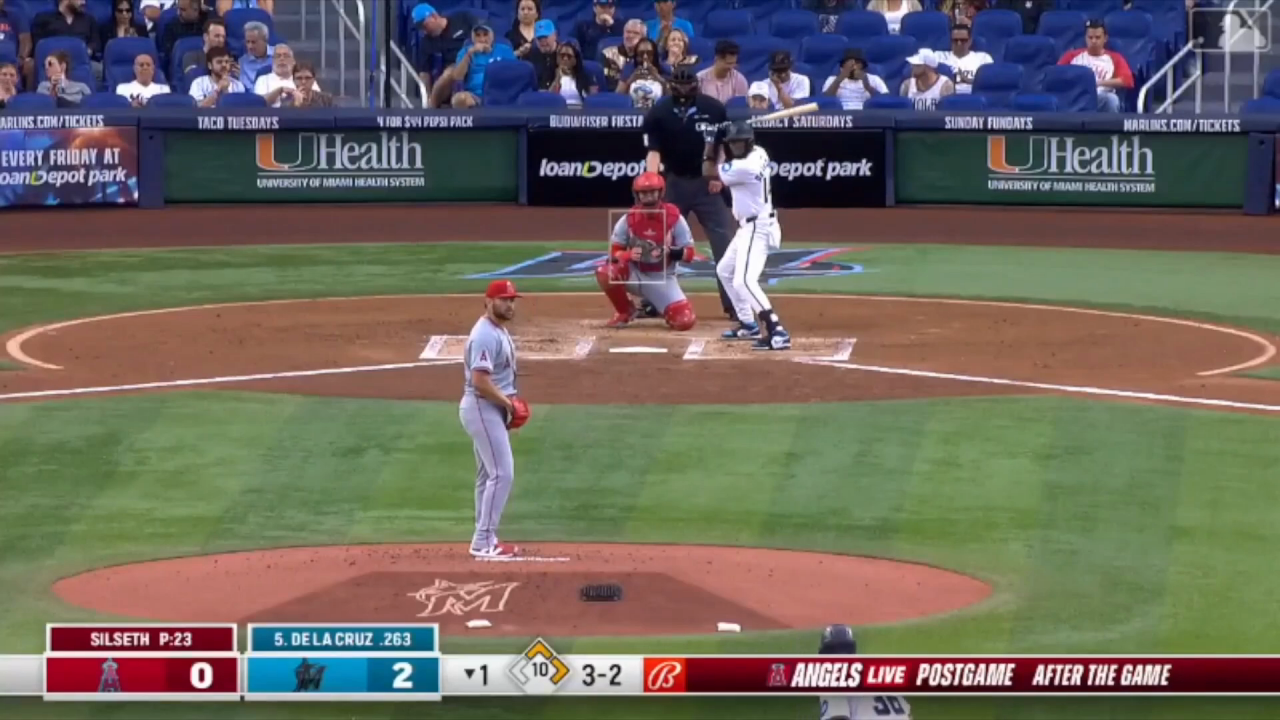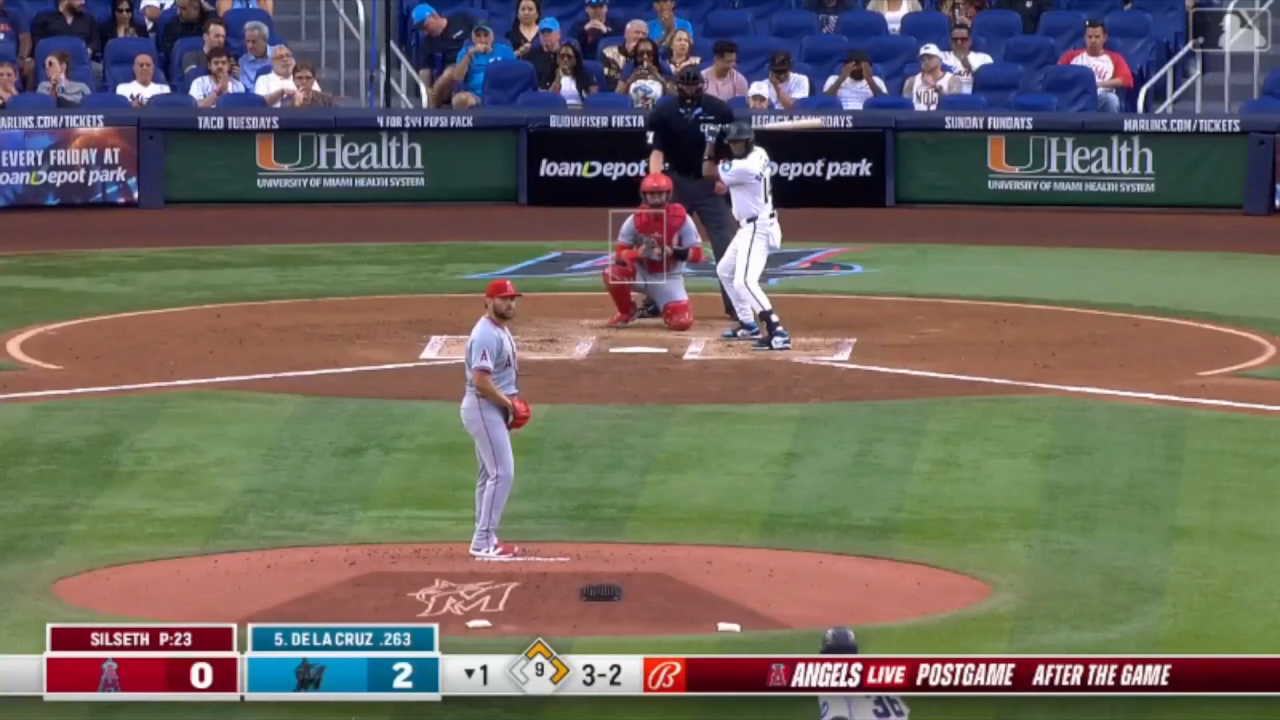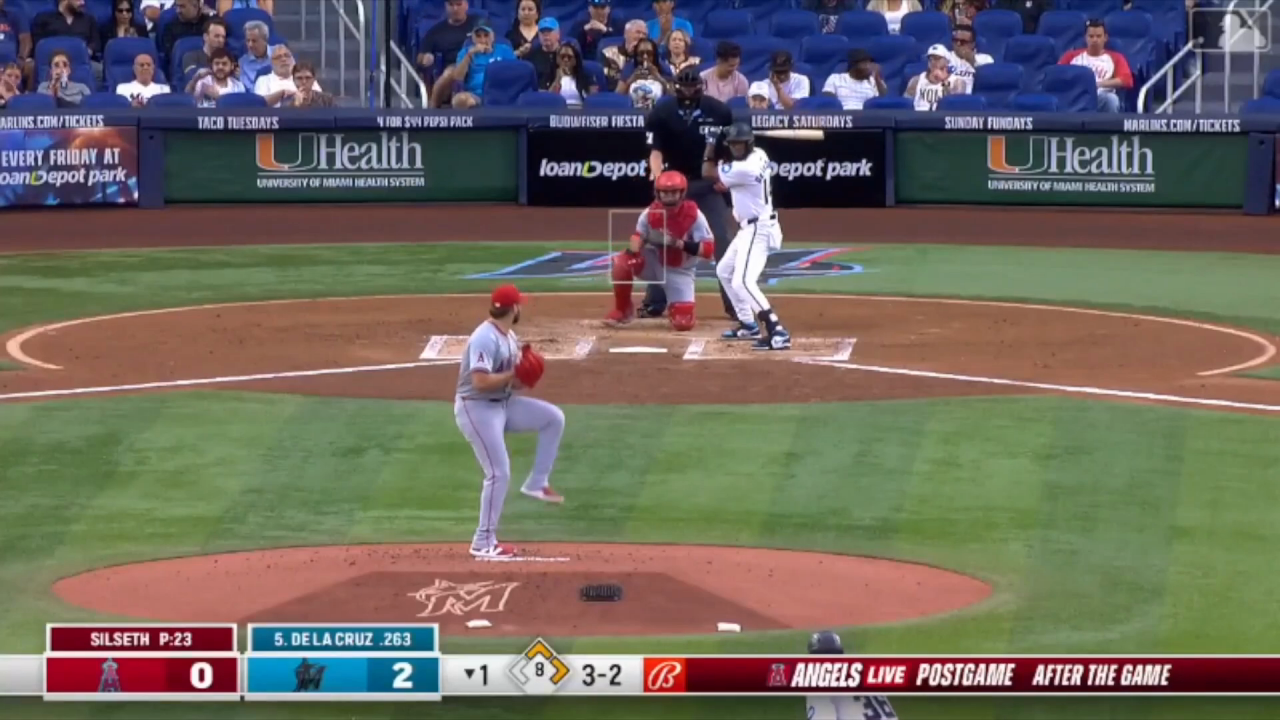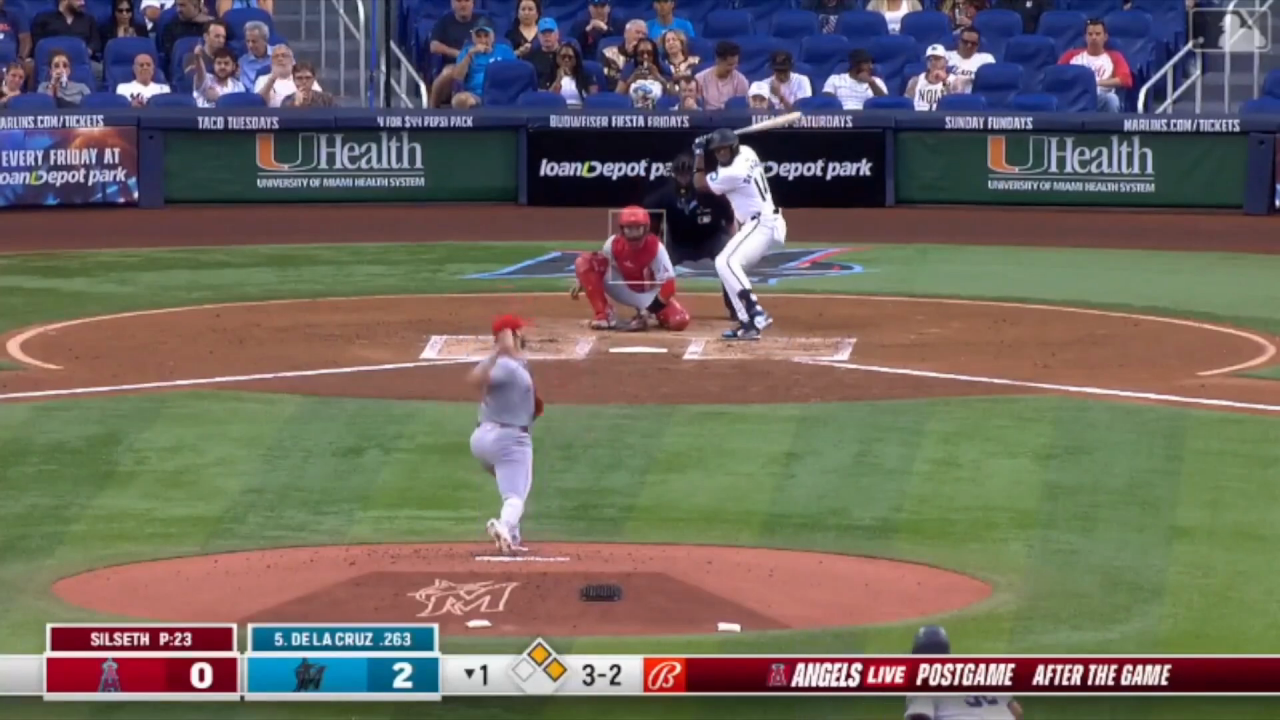
dt=0.7s
person 1, frame 1
left shoulder: (500, 330)
right shoulder: (485, 335)
right elbow: (480, 381)
left wrist: (510, 404)
right wrist: (509, 404)
left hip: (492, 409)
right hip: (483, 409)
left knee: (489, 475)
right knee: (502, 474)
left ankle: (486, 539)
right ankle: (483, 542)
person 1, frame 2
left shoulder: (502, 330)
right shoulder: (486, 335)
right elbow: (480, 381)
left wrist: (511, 405)
right wrist: (510, 404)
left hip: (494, 409)
right hip: (484, 409)
left knee: (490, 474)
right knee: (502, 474)
left ankle: (486, 538)
right ankle: (482, 542)
person 1, frame 3
left shoulder: (509, 336)
right shoulder: (484, 338)
left elbow: (514, 372)
right elbow: (482, 382)
left wrist: (526, 367)
right wrist: (513, 374)
left hip: (503, 404)
right hip: (477, 409)
left knee: (554, 418)
right knee: (498, 474)
left ankle: (537, 483)
right ankle: (483, 542)
person 1, frame 4
right shoulder: (508, 364)
right elbow: (475, 378)
right wrist: (497, 355)
left hip: (483, 439)
right hip: (509, 440)
left knee: (508, 483)
right knee: (515, 497)
left ankle: (509, 535)
right ankle: (504, 528)
person 2, frame 1
left shoulder: (713, 108)
right shoulder: (658, 112)
left elbow: (723, 144)
right elbow: (654, 151)
left wrist: (718, 174)
right wrist: (652, 181)
left hip: (706, 182)
right hip: (674, 181)
left knee: (723, 240)
right knee: (661, 241)
left ankle: (733, 303)
right ankle: (653, 301)
person 2, frame 2
left shoulder: (719, 109)
right shoulder: (663, 112)
right elbow: (657, 150)
left hip: (710, 183)
right hip: (677, 182)
left knee: (724, 243)
left ankle: (734, 303)
person 2, frame 3
left shoulder: (718, 110)
right shoulder: (662, 112)
right elbow: (656, 150)
right wrist: (657, 176)
left hip: (709, 183)
left knee: (722, 241)
left ankle: (734, 303)
right ankle: (654, 303)
person 2, frame 4
left shoulder: (711, 192)
right shoulder: (663, 196)
left elbow: (730, 222)
right elbow: (651, 229)
left hip: (710, 239)
right hip: (677, 242)
left ankle: (735, 307)
person 3, frame 1
left shoulder: (745, 167)
right shoulder: (758, 153)
right elbow: (730, 159)
right wrist: (721, 145)
left hip: (758, 228)
right hip: (750, 226)
left knee: (744, 280)
right knee: (725, 270)
left ankle: (778, 333)
right ankle: (749, 324)
person 3, frame 2
left shoulder: (745, 167)
right shoulder: (759, 154)
left elbow: (709, 172)
right elbow: (728, 161)
right wrist: (718, 143)
left hip: (757, 229)
right hip: (750, 226)
left knee: (744, 281)
right knee: (725, 271)
left ankle: (778, 332)
right ankle: (748, 324)
person 3, frame 3
left shoulder: (745, 169)
right shoulder: (758, 155)
left elbow: (709, 173)
right elbow: (728, 161)
left wrist: (710, 144)
left hip: (758, 230)
right hip: (750, 228)
left knee: (742, 281)
right knee: (724, 271)
left ankle: (777, 333)
right ankle: (749, 324)
person 3, frame 4
left shoulder: (732, 173)
right shoulder: (747, 152)
left elbow: (700, 184)
left wrist: (698, 153)
right wrist: (707, 146)
left hip: (764, 224)
right hip: (767, 224)
left knee: (725, 262)
right knee: (731, 267)
left ankle: (756, 312)
right ankle: (748, 323)
